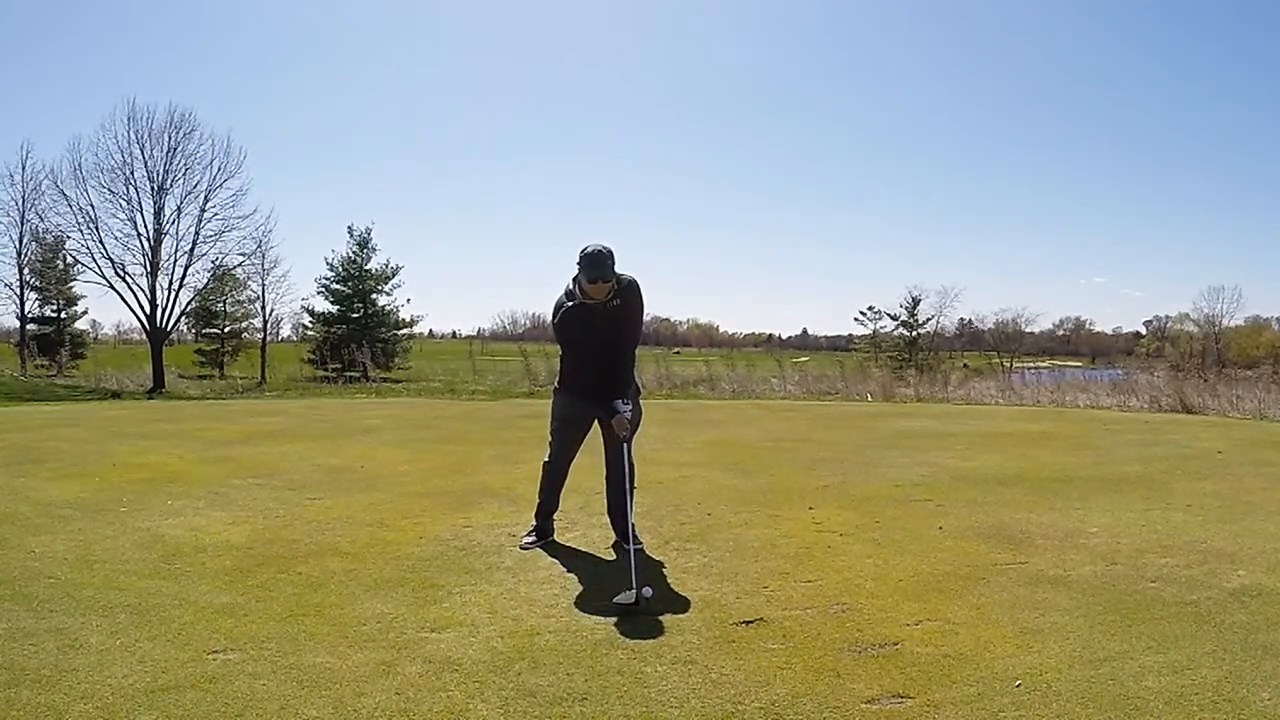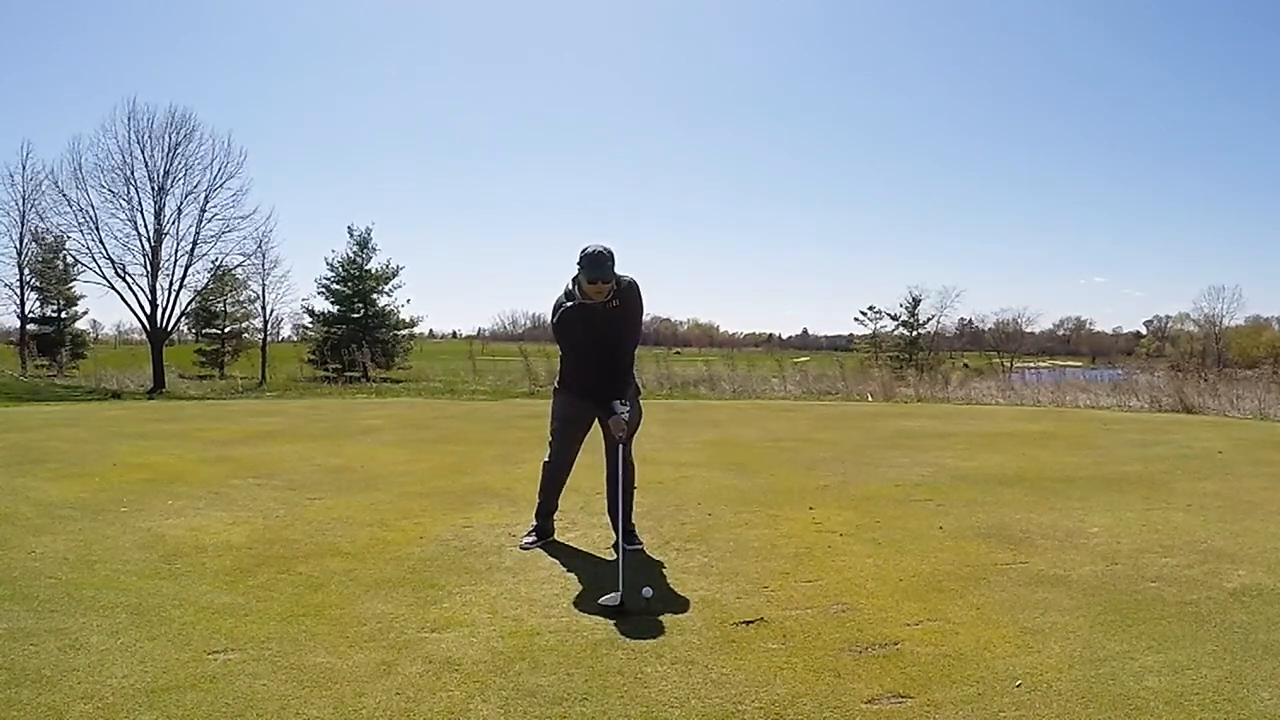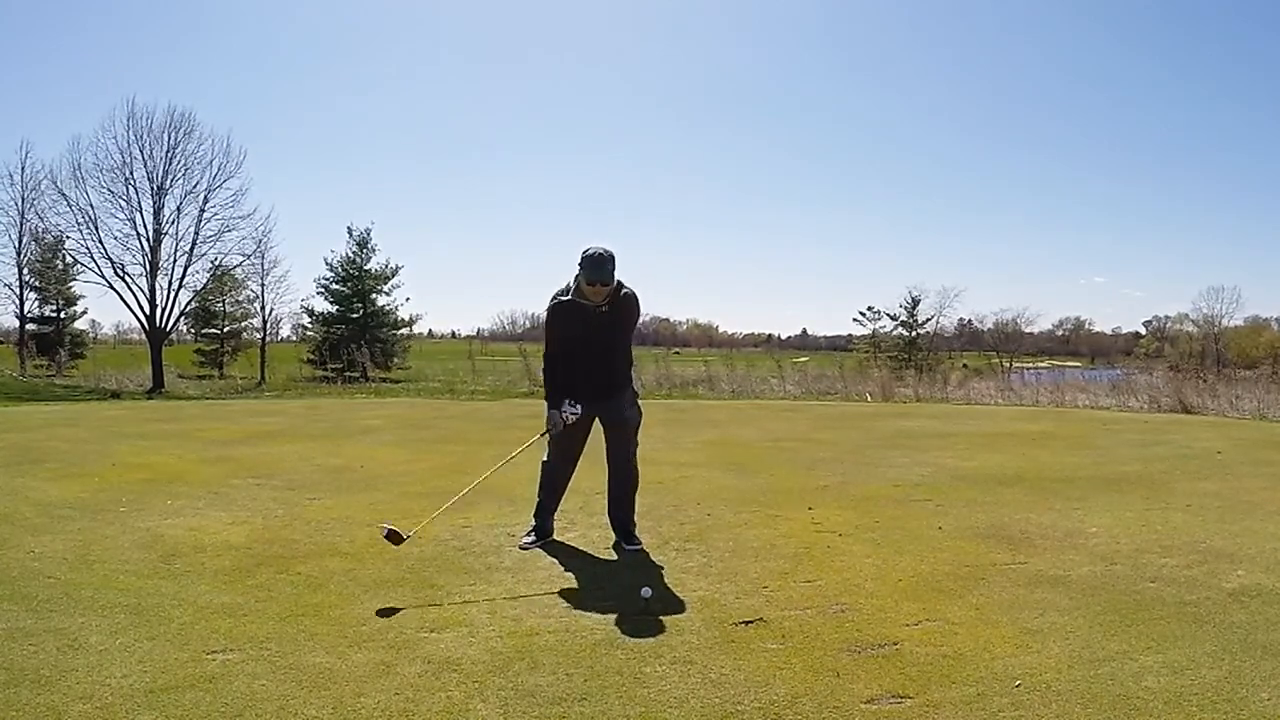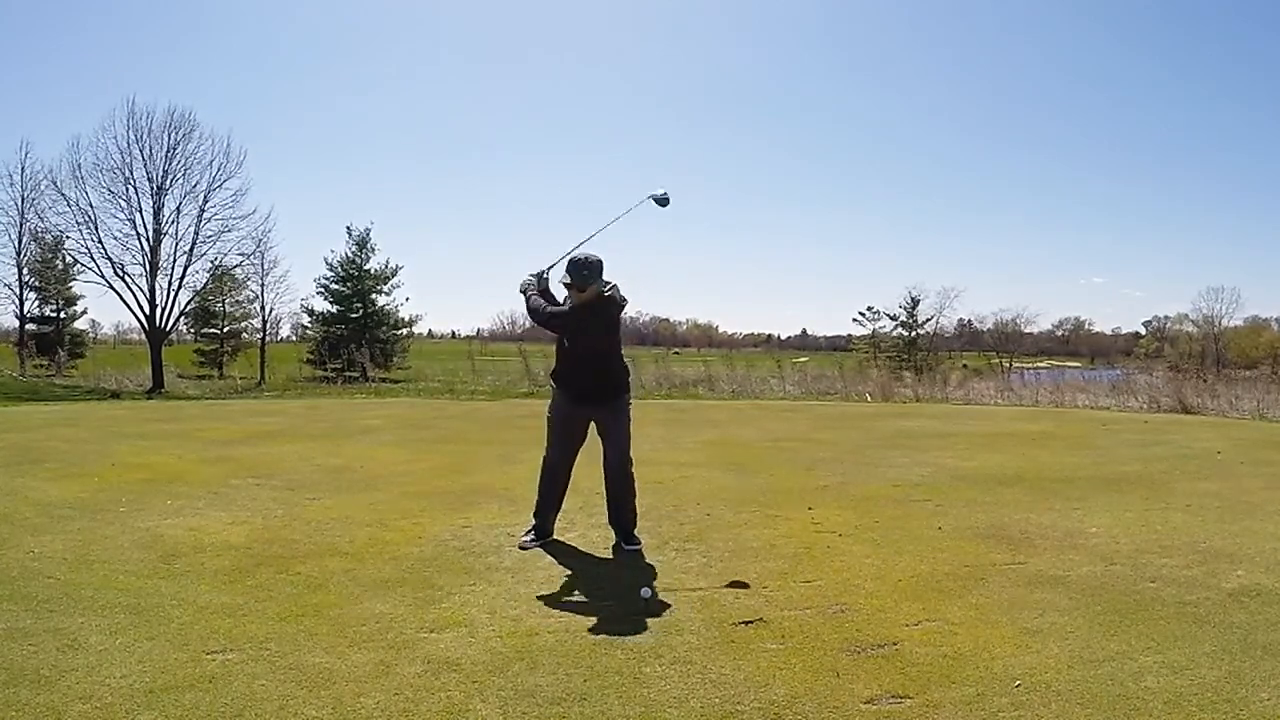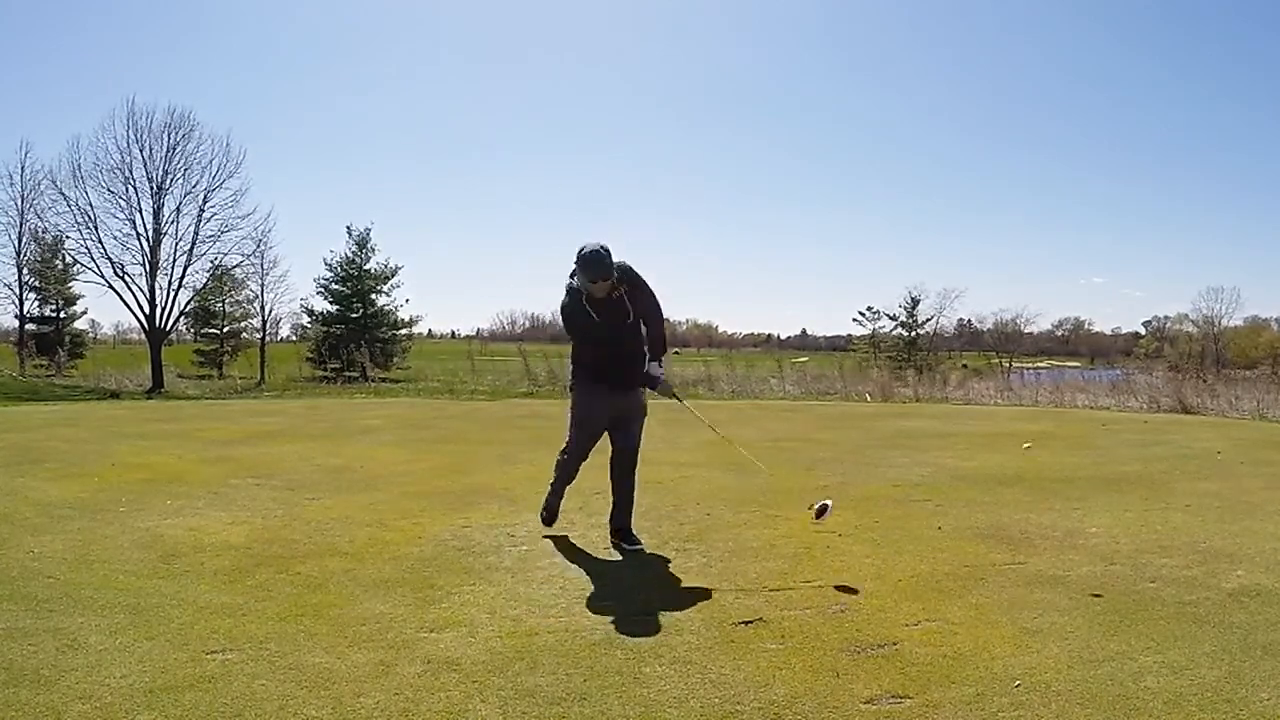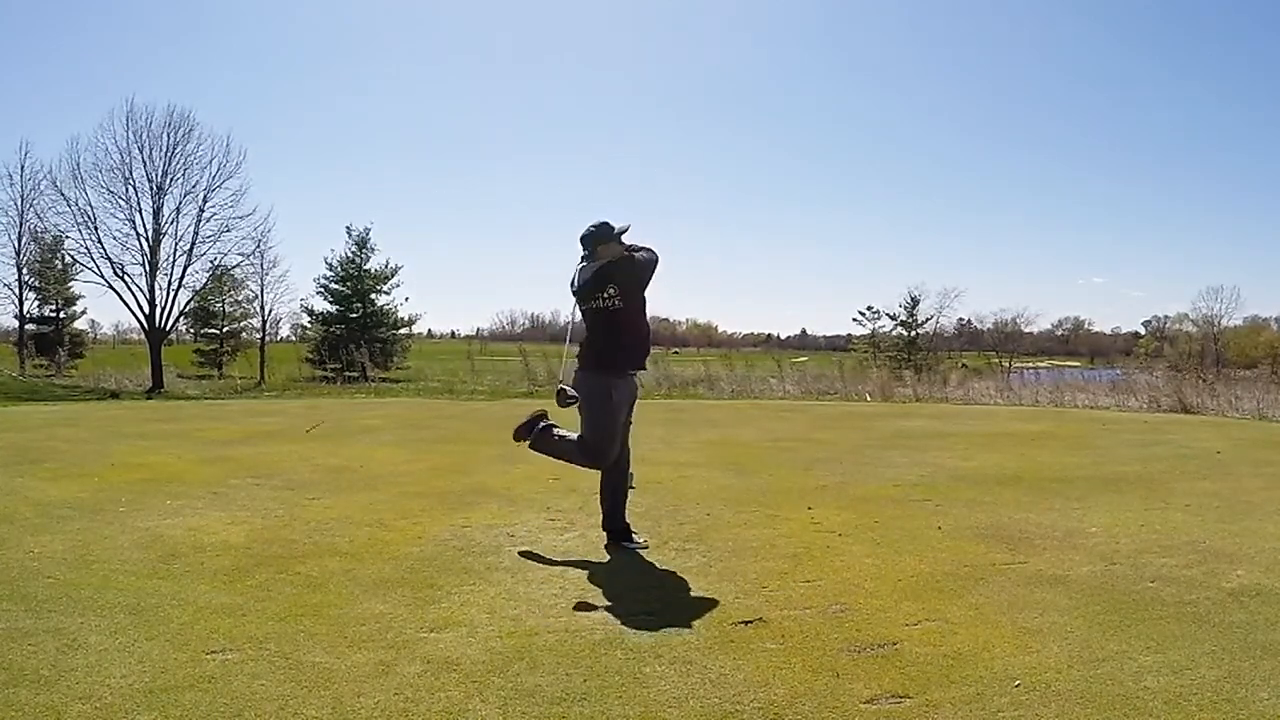
dt=0.5s
person 1, frame 1
left shoulder: (629, 290)
right shoulder: (566, 311)
left elbow: (628, 347)
right elbow: (582, 366)
left wrist: (622, 401)
right wrist: (612, 410)
left hip: (621, 390)
right hip: (576, 392)
left knee: (620, 460)
right knee: (558, 457)
left ankle: (623, 528)
right ankle: (543, 525)
person 1, frame 2
left shoulder: (629, 291)
right shoulder: (565, 311)
left elbow: (627, 349)
right elbow: (581, 366)
left wrist: (619, 401)
right wrist: (607, 410)
left hip: (620, 391)
right hip: (575, 392)
left knee: (621, 459)
right knee: (558, 458)
left ankle: (624, 528)
right ankle: (543, 525)
person 1, frame 3
left shoulder: (626, 301)
right shoulder: (561, 305)
left elbow: (612, 355)
right elbow: (554, 358)
left wrist: (576, 404)
right wrist: (555, 403)
left hip: (616, 392)
right hip: (572, 392)
left knee: (624, 462)
right knee: (557, 460)
left ankle: (624, 528)
right ankle: (542, 526)
person 1, frame 4
left shoulder: (599, 312)
right shoulder: (580, 304)
left elbow: (541, 313)
left wrist: (531, 287)
right wrist: (542, 287)
left hip: (610, 397)
right hip: (570, 395)
left knee: (618, 463)
right knee: (555, 460)
left ankle: (625, 530)
right ankle: (542, 526)
person 1, frame 5
left shoulder: (624, 275)
right shoulder: (573, 306)
left elbow: (652, 316)
right elbow: (603, 353)
left wrist: (655, 360)
right wrist: (648, 377)
left hip: (630, 387)
right hip: (593, 388)
left knee: (625, 460)
right knee: (575, 452)
left ankle: (621, 528)
right ankle: (556, 493)
person 1, frame 6
left shoulder: (585, 280)
right shoulder: (627, 268)
right elbow: (648, 256)
right wrist: (623, 250)
left hip: (618, 376)
right hip: (600, 377)
left knee: (618, 456)
right knee: (600, 453)
left ankle: (616, 527)
right ankle: (542, 430)
